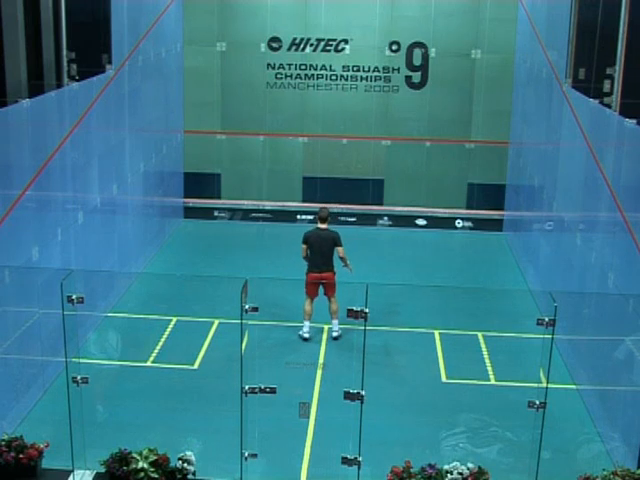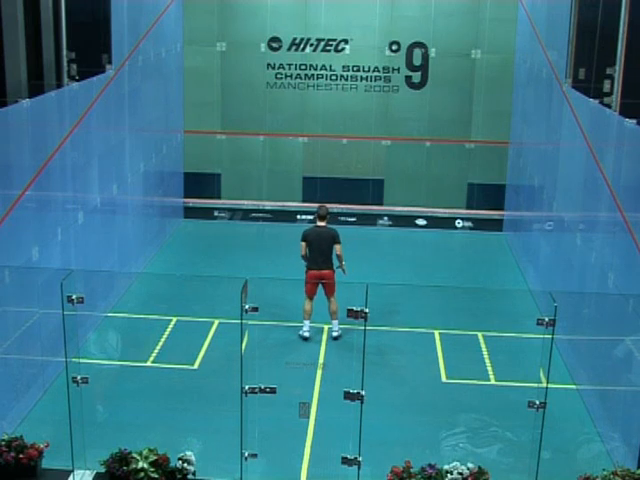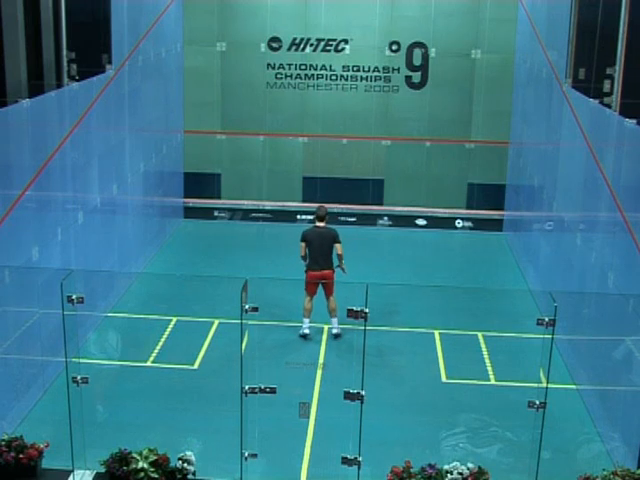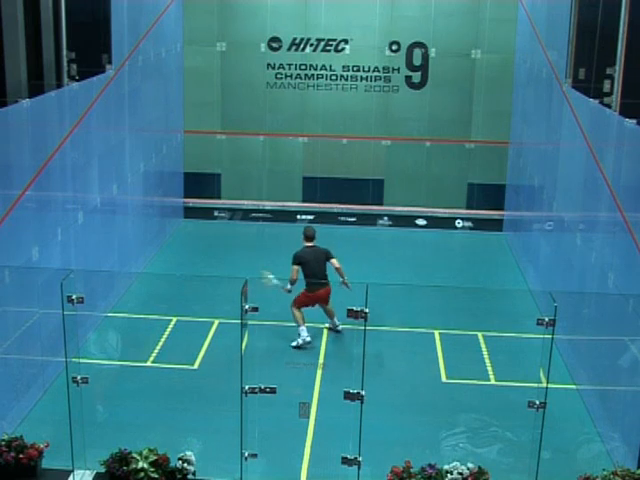
dt=0.3s
person 1, frame 1
left shoulder: (308, 234)
right shoulder: (334, 235)
left elbow: (304, 255)
right elbow: (341, 254)
right wrist: (347, 263)
left hip: (312, 273)
right hip: (328, 273)
left knee: (309, 300)
right knee: (332, 299)
left ankle: (306, 330)
right ankle: (335, 329)
person 1, frame 2
left shoulder: (307, 232)
right shoulder: (333, 232)
left elbow: (303, 253)
right elbow: (338, 252)
right wrist: (342, 264)
left hip: (312, 271)
right hip: (328, 271)
left knee: (309, 299)
right knee: (331, 299)
left ankle: (306, 330)
right ankle: (335, 330)
person 1, frame 3
left shoulder: (306, 233)
right shoulder: (333, 232)
left elbow: (303, 254)
right elbow: (339, 252)
right wrist: (341, 263)
left hip: (313, 271)
right hip: (328, 272)
left knee: (309, 297)
right knee: (330, 298)
left ankle: (306, 328)
right ankle: (335, 328)
person 1, frame 4
left shoulder: (298, 255)
right shoulder: (324, 251)
left elbow: (294, 277)
right elbow: (337, 266)
left wrist: (289, 287)
right wrist: (344, 279)
left hip: (312, 291)
right hip: (326, 289)
left knee: (295, 307)
right knee: (325, 305)
left ankle: (304, 336)
right ankle: (335, 325)
